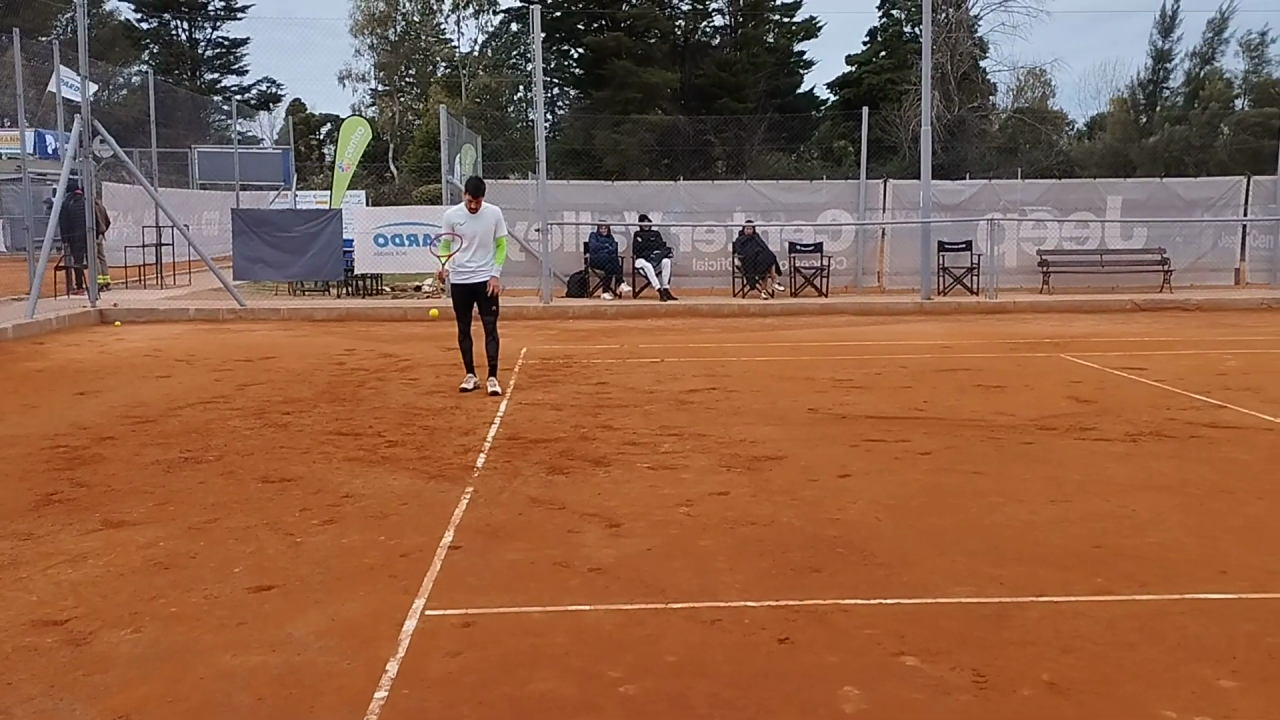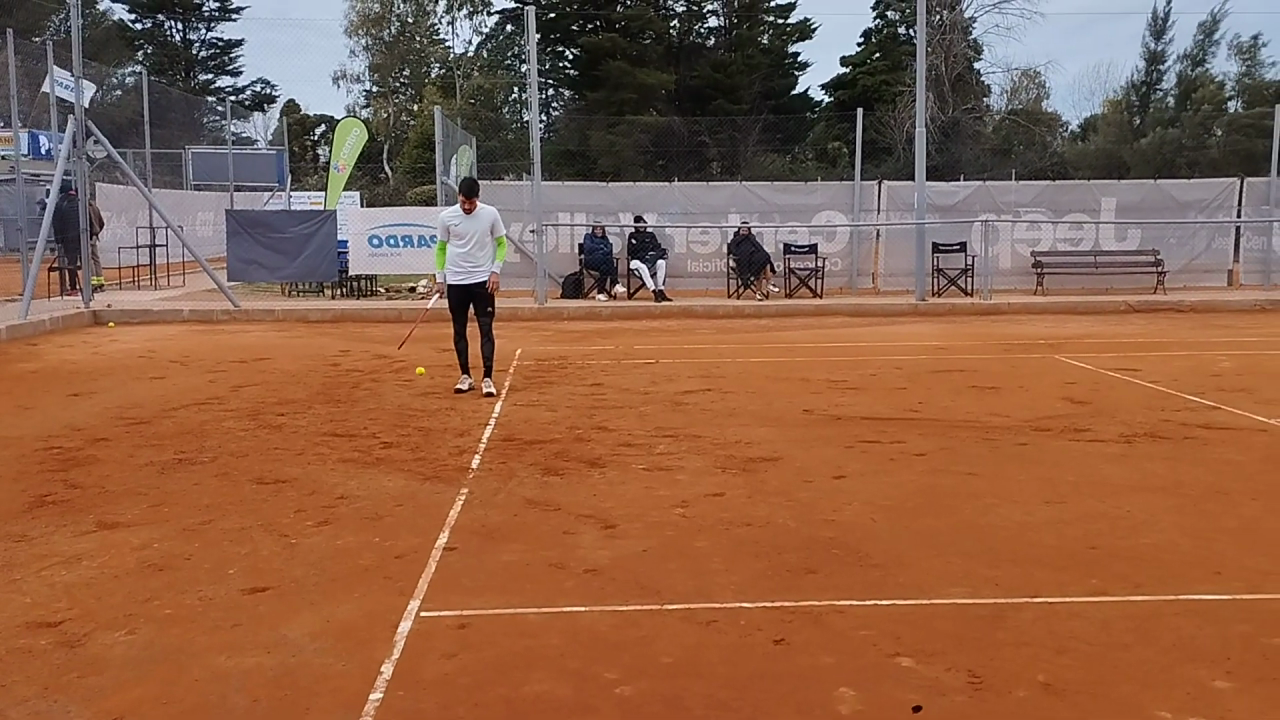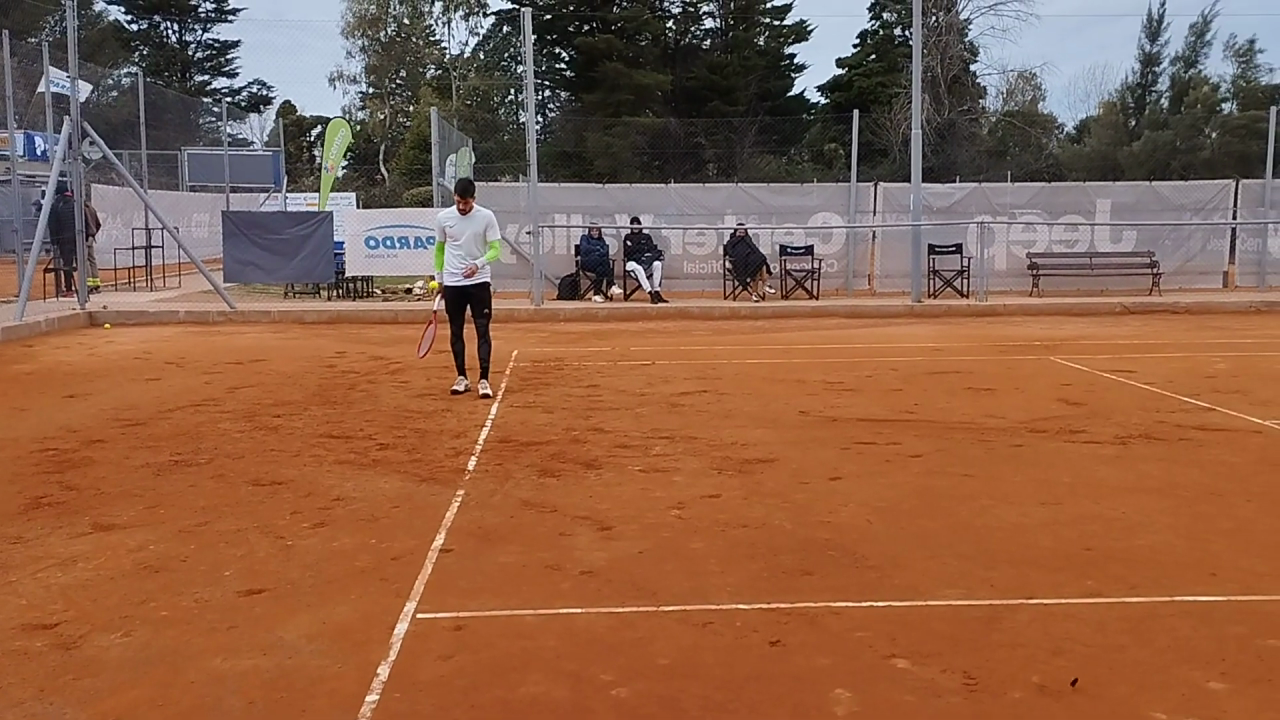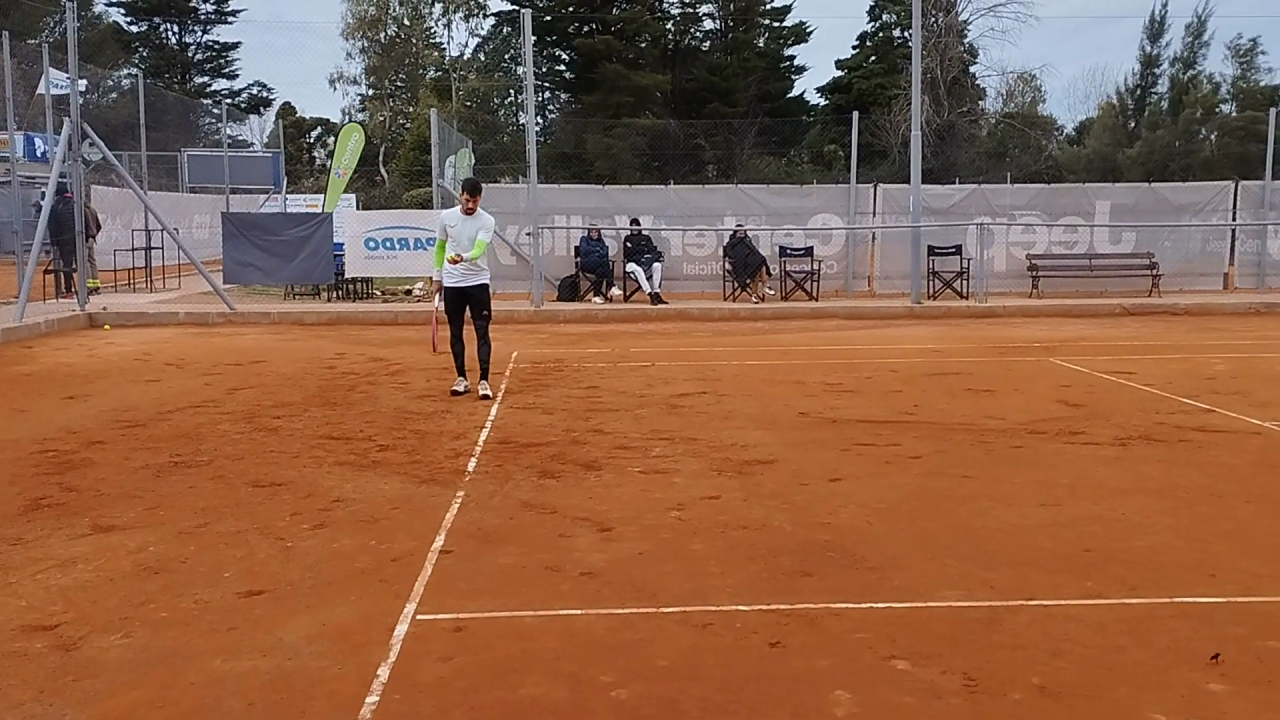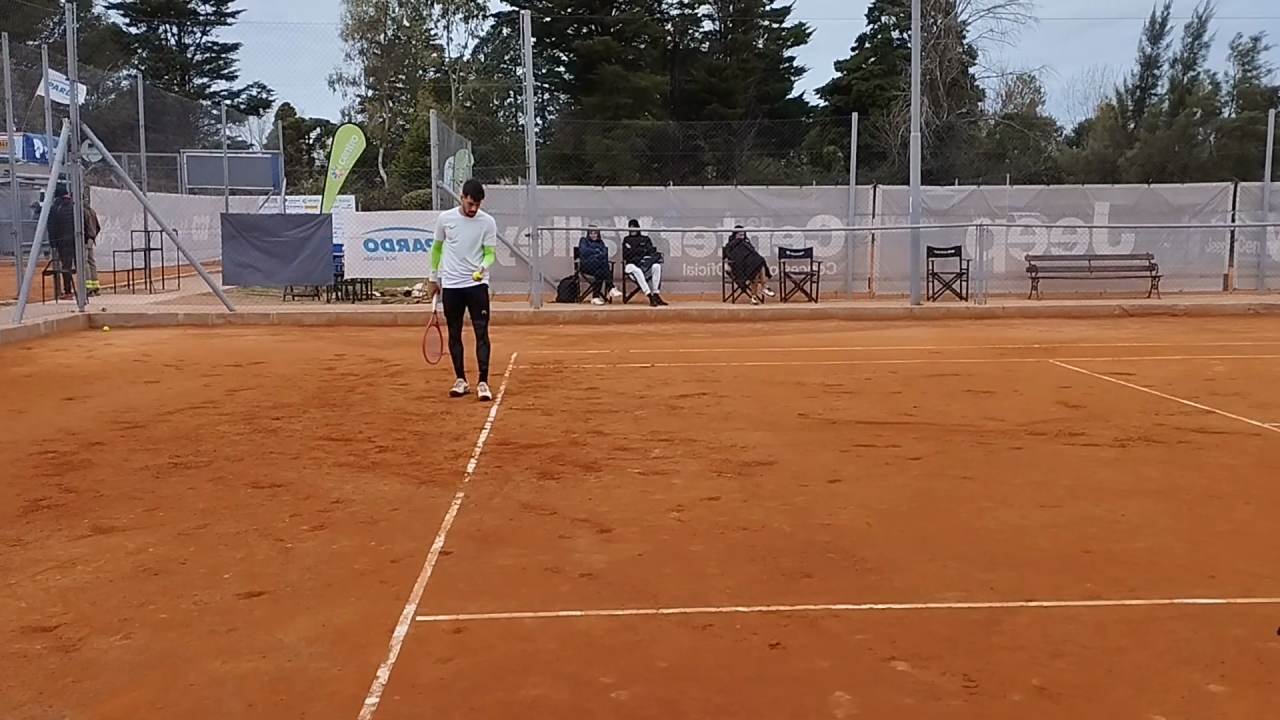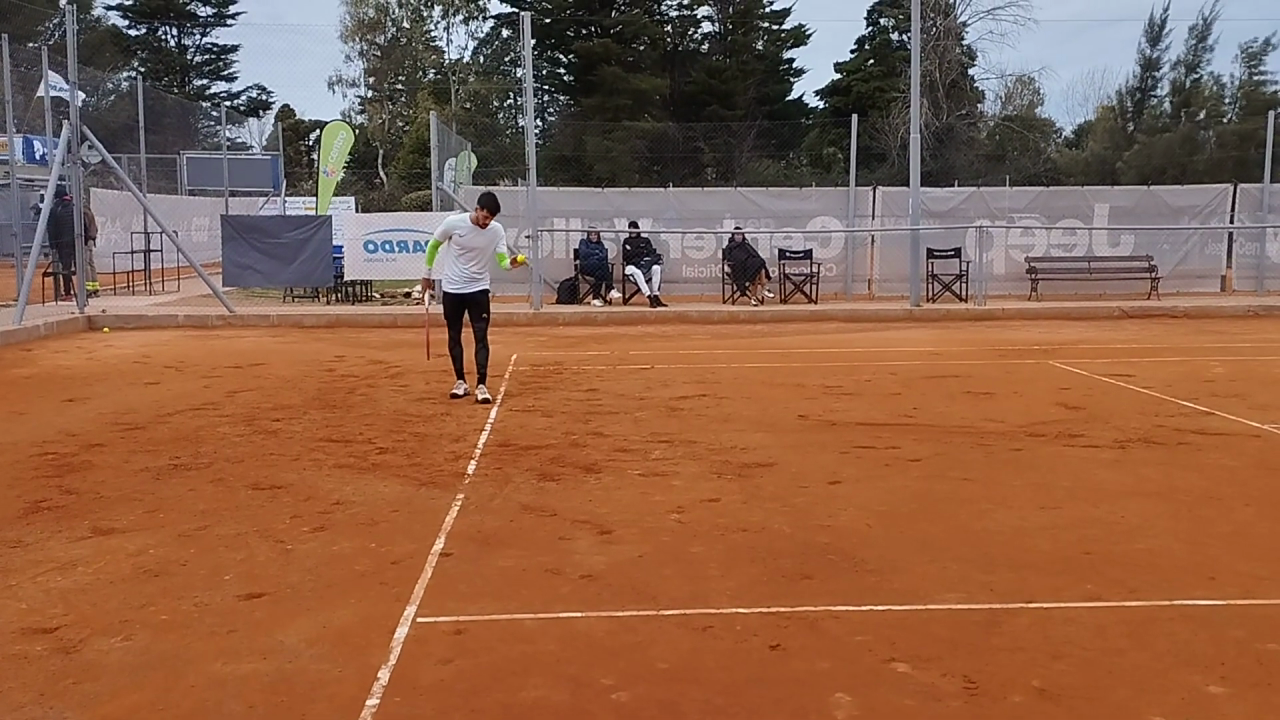
dt=0.3s
person 1, frame 1
left shoulder: (494, 213)
right shoulder: (451, 215)
left elbow: (501, 246)
right elbow: (445, 246)
left wrist: (495, 275)
right wrist: (445, 266)
left hip: (486, 280)
right hip: (460, 281)
left knee: (490, 327)
right knee: (464, 329)
left ankle: (492, 377)
right ankle: (470, 375)
person 1, frame 2
left shoulder: (491, 214)
right shoulder: (446, 217)
left elbow: (501, 244)
right elbow: (441, 248)
left wrist: (495, 271)
right wrist: (440, 278)
left hip: (483, 280)
right hip: (456, 282)
left knee: (486, 328)
right knee: (459, 330)
left ankle: (487, 378)
right ankle: (465, 376)
person 1, frame 3
left shoulder: (487, 217)
right shoulder: (443, 218)
left elbow: (494, 250)
right elbow: (439, 248)
left wrist: (478, 265)
right wrist: (439, 278)
left hip: (479, 282)
right hip: (452, 283)
left knee: (482, 330)
right knee: (456, 331)
left ankle: (484, 379)
right ankle: (462, 377)
person 1, frame 4
left shoulder: (487, 221)
right shoulder: (446, 217)
left elbow: (479, 250)
right elbow: (440, 247)
left wrist: (463, 257)
right wrist: (437, 277)
left hip: (478, 283)
right hip: (452, 284)
left knee: (482, 332)
right knee: (455, 332)
left ankle: (484, 381)
right ankle: (461, 378)
person 1, frame 5
left shoulder: (488, 222)
right shoulder: (445, 218)
left elbow: (489, 253)
right elbow: (437, 248)
left wrist: (483, 267)
right wrist: (433, 278)
left hip: (477, 284)
right hip: (451, 285)
left knee: (481, 332)
right knee: (454, 334)
left ankle: (483, 382)
right ankle: (460, 380)
person 1, frame 6
left shoulder: (497, 231)
right shoulder: (453, 223)
left elbow: (502, 258)
right elbow: (433, 246)
left wrist: (511, 263)
right wrist: (428, 275)
left hip: (478, 288)
right hip: (452, 288)
left knee: (481, 335)
right knee: (454, 336)
left ankle: (481, 385)
right ankle: (461, 381)
